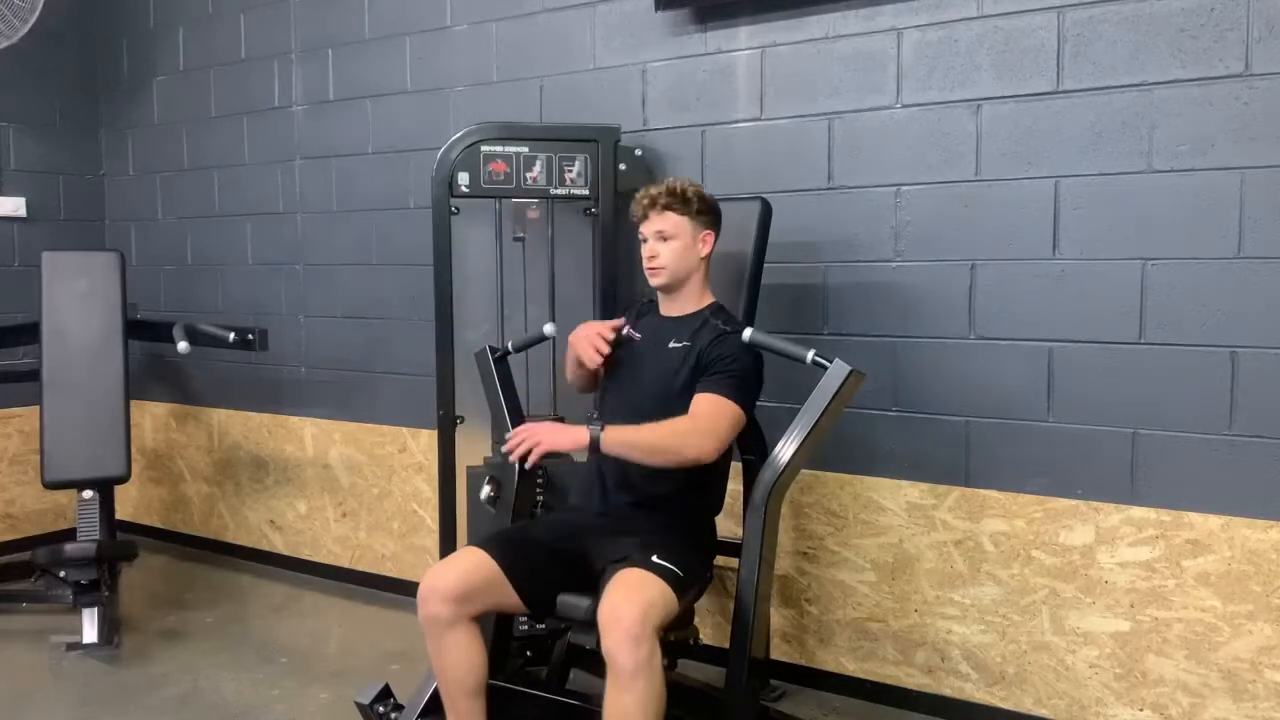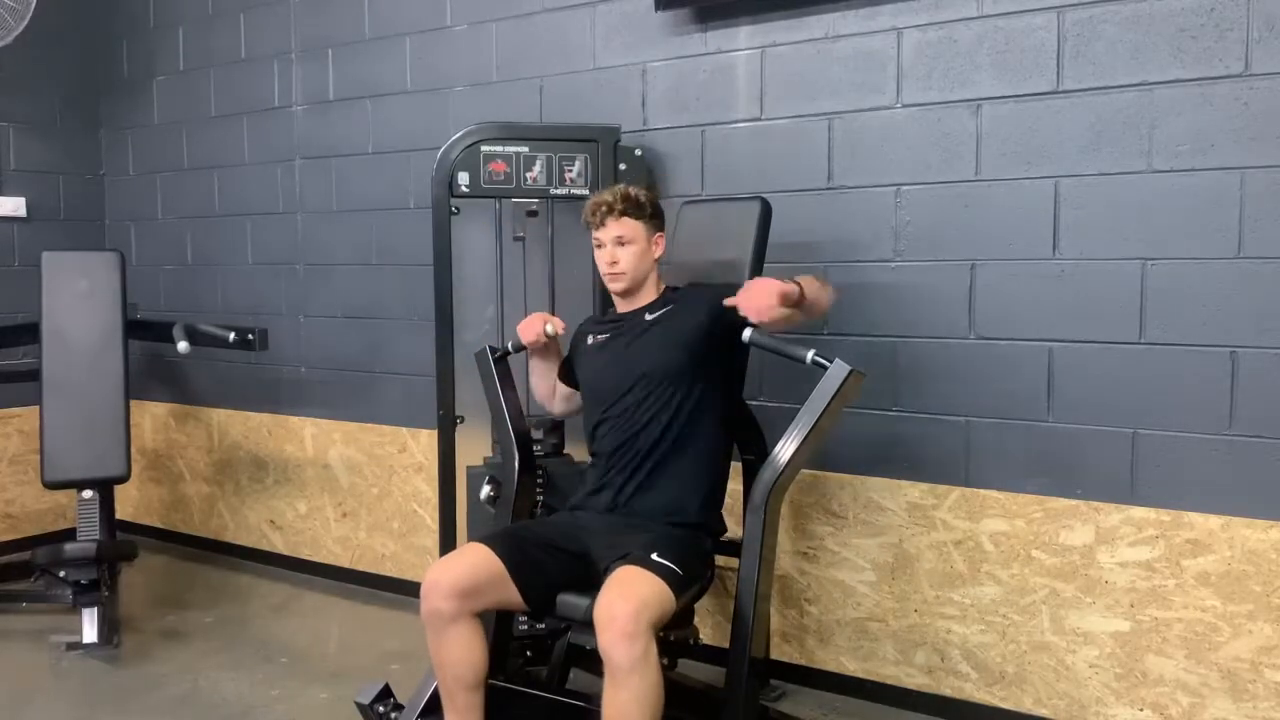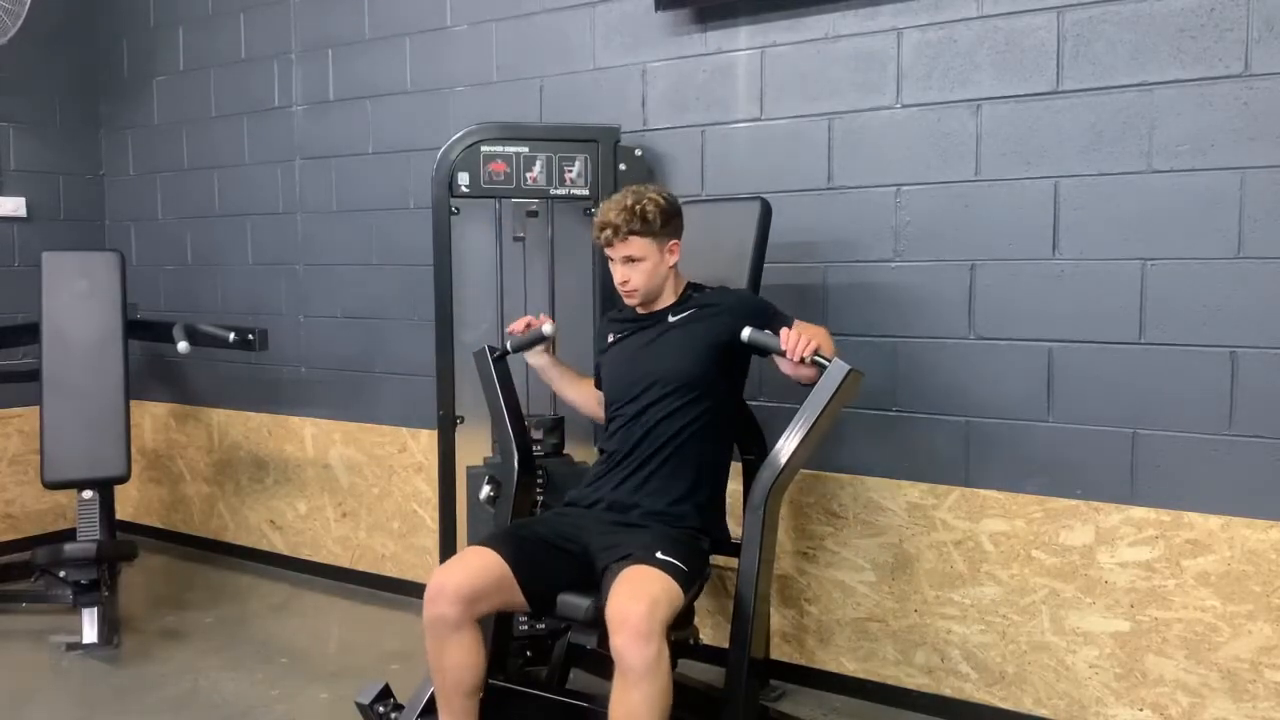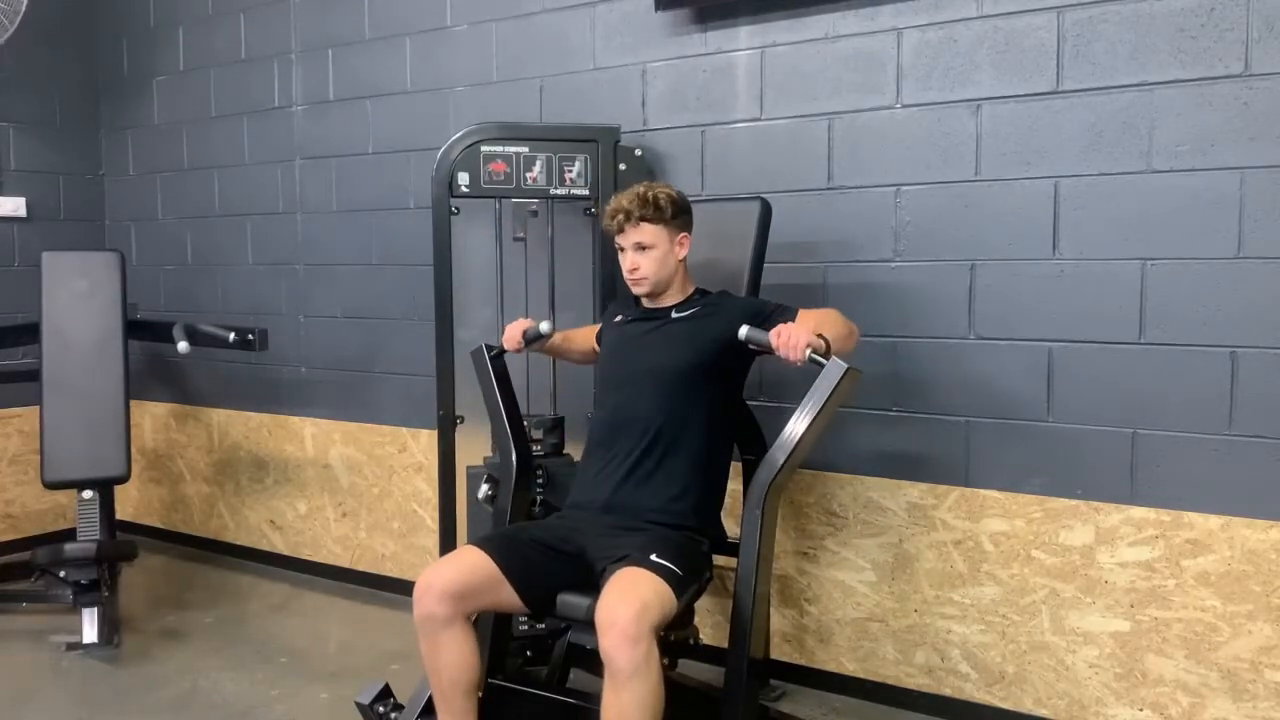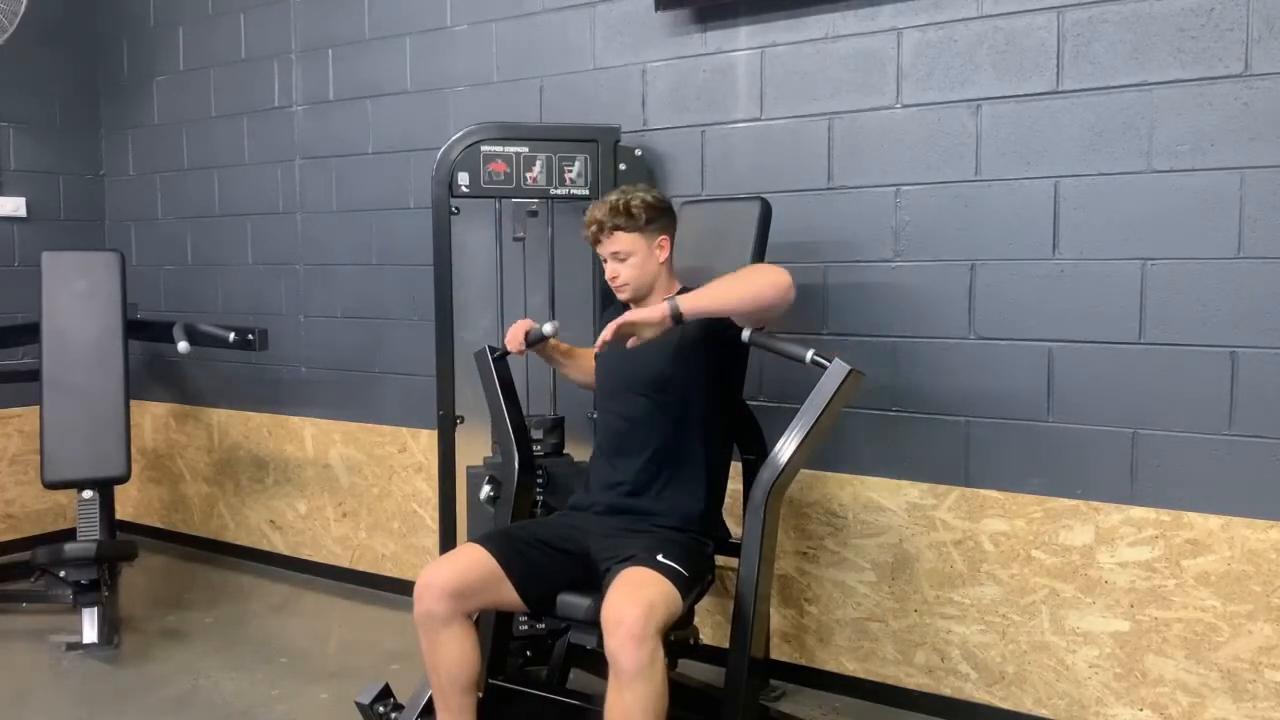
dt=1s
person 1, frame 1
left shoulder: (728, 343)
right shoulder: (632, 320)
left elbow: (702, 441)
right elbow: (583, 380)
left wrist: (584, 438)
right wrist: (578, 341)
left hip: (666, 530)
right hip: (583, 518)
left knee: (624, 622)
right knee: (440, 592)
person 1, frame 2
left shoulder: (701, 307)
right shoulder: (590, 334)
left elbow: (820, 299)
right elbow: (557, 402)
left wrist: (788, 292)
right wrist: (539, 349)
left hip: (669, 529)
right hip: (585, 519)
left knee: (620, 618)
right knee: (443, 586)
person 1, frame 3
left shoulder: (726, 311)
right shoulder: (613, 325)
left elbow: (816, 348)
left wrist: (807, 349)
right wrist: (541, 360)
left hip: (666, 527)
right hip: (584, 514)
left knee: (634, 621)
right knee: (446, 594)
person 1, frame 4
left shoulder: (724, 316)
right shoulder: (621, 314)
left elbow: (843, 329)
left wrist: (809, 336)
right wrist: (540, 340)
left hip: (663, 532)
right hip: (578, 520)
left knee: (623, 623)
right knee: (436, 592)
person 1, frame 5
left shoulder: (700, 321)
right shoulder: (619, 325)
left elbow: (777, 286)
left wrist: (668, 313)
right wrist: (546, 346)
left hip: (668, 532)
right hip: (585, 518)
left knee: (628, 623)
right knee: (437, 589)
